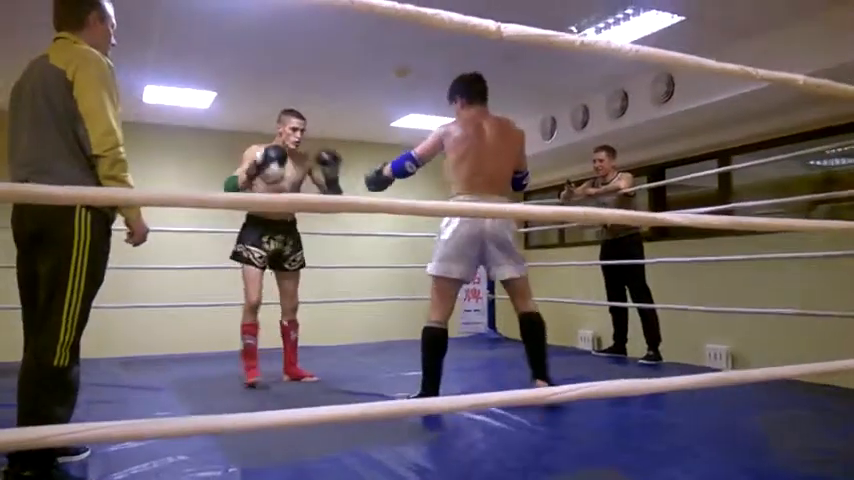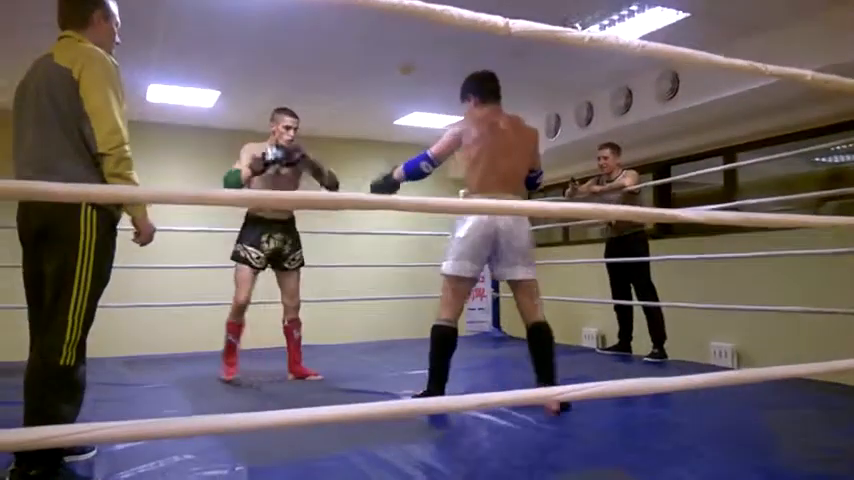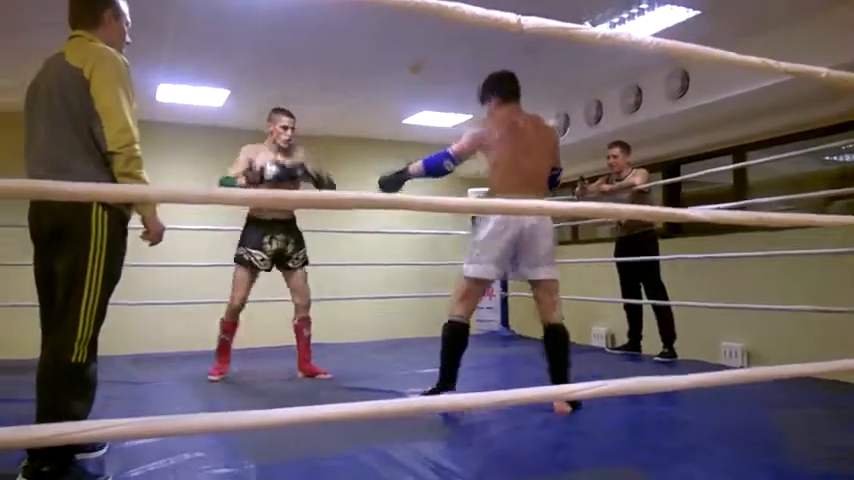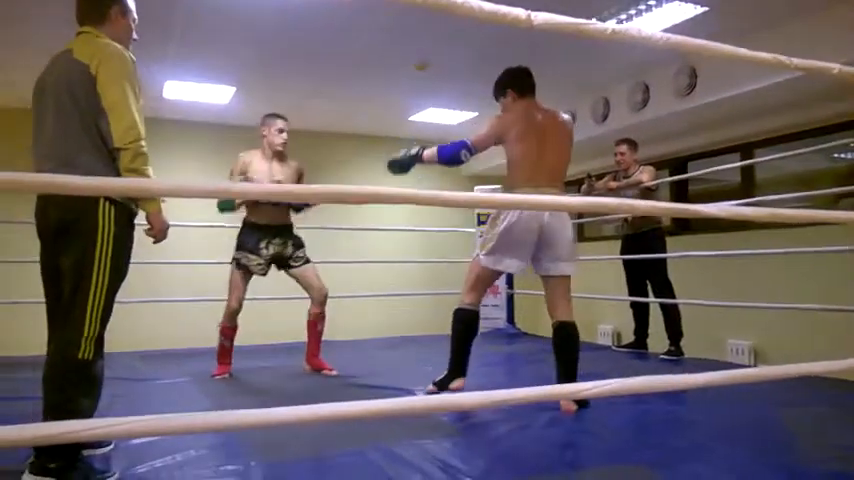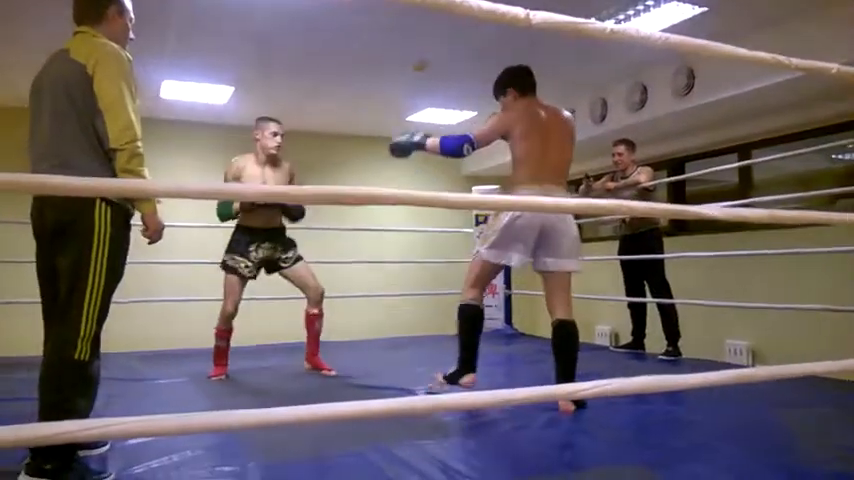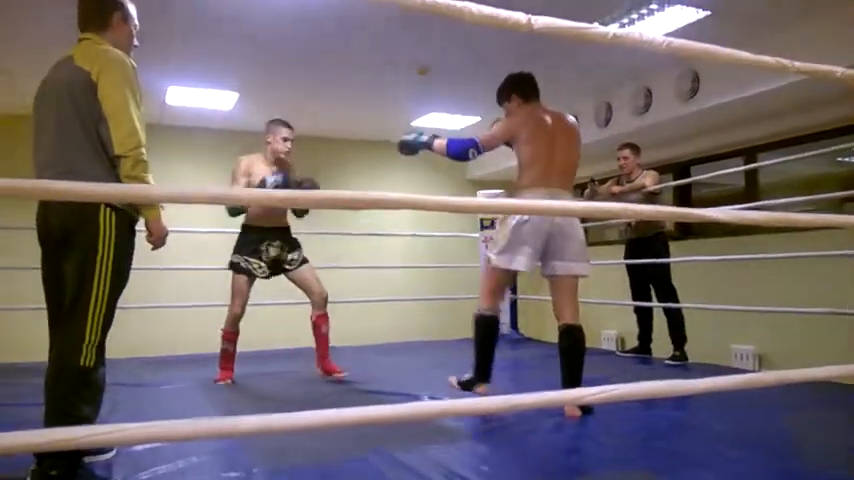
dt=0.1s
person 1, frame 1
right shoulder: (89, 61)
right elbow: (105, 144)
right wrist: (132, 210)
right hip: (74, 210)
left knee: (42, 333)
right knee: (59, 336)
person 1, frame 2
left shoulder: (36, 71)
right shoulder: (93, 60)
left elbow: (29, 146)
right elbow: (110, 141)
right wrist: (138, 209)
left hip: (35, 209)
right hip: (79, 209)
left knee: (49, 332)
right knee: (64, 336)
person 1, frame 3
left shoulder: (47, 70)
right shoulder: (104, 59)
left elbow: (40, 145)
right elbow: (120, 141)
right wrist: (147, 208)
left hip: (46, 207)
right hip: (90, 208)
left knee: (60, 331)
right knee: (76, 334)
left ankle: (56, 440)
person 1, frame 4
left shoulder: (54, 67)
right shoulder: (111, 56)
left elbow: (49, 141)
right elbow: (127, 137)
right wrist: (152, 204)
left hip: (53, 203)
right hip: (96, 203)
left knee: (66, 328)
right knee: (83, 330)
left ankle: (62, 436)
person 1, frame 5
left shoulder: (50, 66)
right shoulder: (108, 54)
left elbow: (48, 140)
right elbow: (123, 138)
right wrist: (148, 205)
left hip: (49, 203)
right hip: (93, 204)
left knee: (62, 329)
right knee: (80, 331)
left ankle: (59, 437)
person 1, frame 6
left shoulder: (55, 73)
right shoulder: (112, 62)
left elbow: (53, 147)
right elbow: (127, 143)
right wrist: (152, 211)
left hip: (54, 209)
right hip: (97, 210)
left knee: (68, 334)
right knee: (85, 338)
person 2, frame 1
left shoulder: (449, 130)
right shoulder: (514, 132)
left elbow: (409, 163)
right elbow: (520, 182)
left wrist: (380, 175)
left hip: (462, 217)
right hip: (500, 217)
left knee: (439, 310)
right knee: (524, 303)
left ankle: (429, 393)
right ankle: (541, 379)
person 2, frame 2
left shoulder: (465, 128)
right shoulder: (528, 131)
left elbow: (423, 164)
right elbow: (534, 181)
left wrist: (390, 178)
left hip: (477, 217)
right hip: (514, 219)
left knee: (449, 309)
right knee: (532, 310)
left ankle: (435, 391)
right ankle: (550, 390)
person 2, frame 3
left shoulder: (487, 128)
right shoulder: (548, 130)
left elbow: (443, 162)
left wrist: (402, 173)
left hip: (499, 217)
right hip: (538, 219)
left knee: (462, 305)
right knee: (551, 310)
left ankle: (445, 387)
person 2, frame 4
left shoulder: (507, 121)
right shoulder: (565, 123)
left elbow: (460, 152)
left wrist: (415, 155)
left hip: (519, 208)
right hip: (557, 211)
left knee: (472, 290)
right knee: (561, 307)
left ankle: (455, 374)
person 2, frame 5
left shoulder: (511, 117)
right shoulder: (566, 120)
left elbow: (463, 145)
left wrist: (418, 141)
right hip: (559, 208)
left knee: (474, 285)
right knee: (561, 306)
left ankle: (465, 369)
person 2, frame 6
left shoulder: (517, 123)
right shoulder: (571, 124)
left elbow: (468, 149)
left wrist: (426, 141)
left hip: (529, 209)
right hip: (565, 211)
left knee: (490, 296)
right knee: (568, 310)
left ankle: (481, 378)
person 3, frame 1
left shoulder: (305, 161)
right shoulder: (255, 153)
left elbow: (331, 193)
right elbow: (230, 189)
left wrist: (333, 174)
right wrist: (255, 169)
left hip: (288, 233)
right hip: (257, 230)
left knee: (291, 306)
right knee: (253, 301)
left ankle: (291, 366)
right ankle: (250, 367)
person 3, frame 2
left shoulder: (299, 155)
right shoulder: (252, 150)
left elbow: (333, 185)
right elbow: (230, 182)
left wrist: (311, 164)
right wrist: (260, 164)
left hip: (287, 231)
right hip: (256, 230)
left knee: (292, 304)
right knee: (241, 300)
left ankle: (296, 366)
right ankle: (229, 362)
person 3, frame 3
left shoulder: (298, 156)
right shoulder: (251, 153)
left elbow: (329, 188)
right elbow: (225, 186)
left wrist: (309, 174)
right wrist: (257, 177)
left hip: (289, 231)
right hip: (258, 230)
left knee: (303, 301)
right knee: (237, 302)
left ankle: (305, 364)
right ankle: (221, 362)
person 3, frame 4
left shoulder: (294, 166)
right shoulder: (245, 161)
left elbow: (303, 199)
right elbow: (224, 204)
left wrist: (301, 202)
left hip: (285, 237)
right hip: (253, 237)
left knee: (320, 293)
right knee: (233, 307)
left ankle: (313, 359)
right ankle: (223, 364)
person 3, frame 5
left shoulder: (286, 169)
right shoulder: (238, 165)
left elbow: (295, 209)
right elbow: (223, 211)
left wrist: (293, 209)
right wrist: (250, 202)
left hip: (278, 239)
right hip: (245, 240)
left knee: (316, 292)
right knee: (229, 310)
left ankle: (312, 357)
right ankle: (220, 365)
person 3, frame 6
left shoulder: (290, 168)
right shoulder: (246, 163)
left elbow: (299, 211)
right elbow: (232, 208)
right wrist: (262, 188)
left hip: (283, 239)
right hip: (252, 239)
left knee: (319, 295)
right knee: (236, 311)
left ankle: (324, 362)
right ankle: (226, 369)
person 4, frame 1
left shoulder: (625, 177)
right shoulder: (593, 183)
left elbow: (622, 186)
right elbow: (565, 198)
left wrist: (596, 192)
right wrist: (568, 192)
left hip: (628, 241)
right hip: (608, 243)
left knee: (640, 294)
right knee: (614, 297)
left ankle: (654, 348)
right ankle: (619, 344)
person 4, frame 2
left shoulder: (630, 175)
right shoulder: (597, 181)
left elbow: (627, 184)
right elbow: (571, 195)
left wrist: (601, 190)
right wrist: (573, 190)
left hip: (633, 238)
right hip: (613, 241)
left knee: (645, 292)
right knee: (620, 295)
left ankle: (659, 346)
right ankle: (624, 342)
person 4, frame 3
left shoulder: (640, 173)
right shoulder: (607, 180)
left elbow: (636, 183)
right elbow: (580, 195)
left wrist: (610, 189)
right wrist: (582, 188)
left hip: (643, 237)
right hip: (622, 240)
left knee: (655, 291)
right knee: (629, 294)
left ankle: (669, 346)
right ankle: (634, 342)
person 4, frame 4
left shoulder: (647, 170)
right shoulder: (613, 178)
left elbow: (643, 180)
right elbow: (586, 192)
left wrist: (617, 186)
right wrist: (589, 186)
left hip: (650, 235)
right hip: (629, 237)
left knee: (662, 289)
right knee: (636, 292)
left ankle: (675, 344)
right ankle: (640, 340)
person 4, frame 5
left shoulder: (645, 171)
right shoulder: (611, 178)
left elbow: (641, 180)
right elbow: (584, 193)
left wrist: (615, 187)
right wrist: (587, 186)
left hip: (648, 235)
right hip: (627, 238)
left knee: (659, 289)
right knee: (633, 292)
left ankle: (673, 344)
right ankle: (637, 340)
person 4, frame 6
left shoulder: (650, 175)
right shoulder: (617, 182)
left elbow: (647, 184)
right elbow: (589, 196)
left wrist: (620, 190)
right wrist: (592, 190)
left hip: (654, 240)
right hip: (632, 242)
left knee: (665, 294)
right knee: (639, 297)
left ankle: (679, 349)
right ankle: (644, 344)
